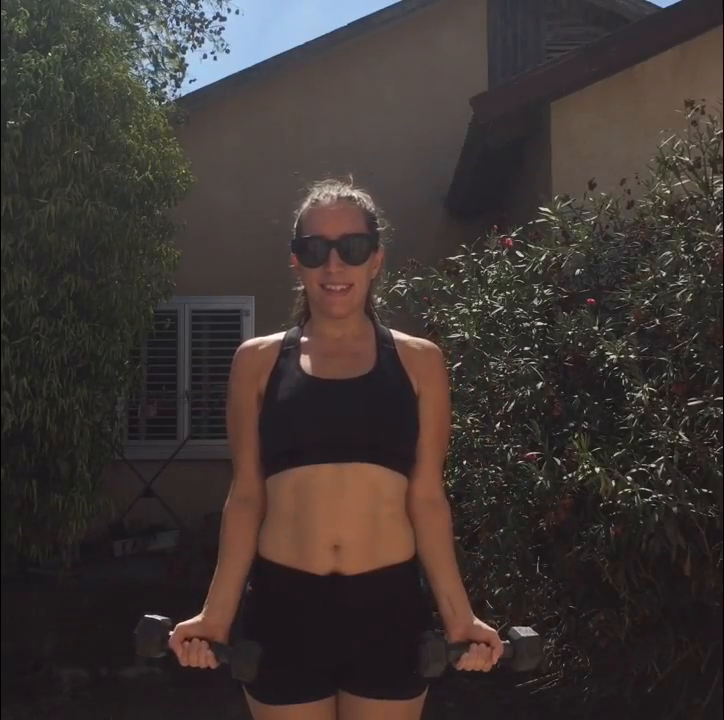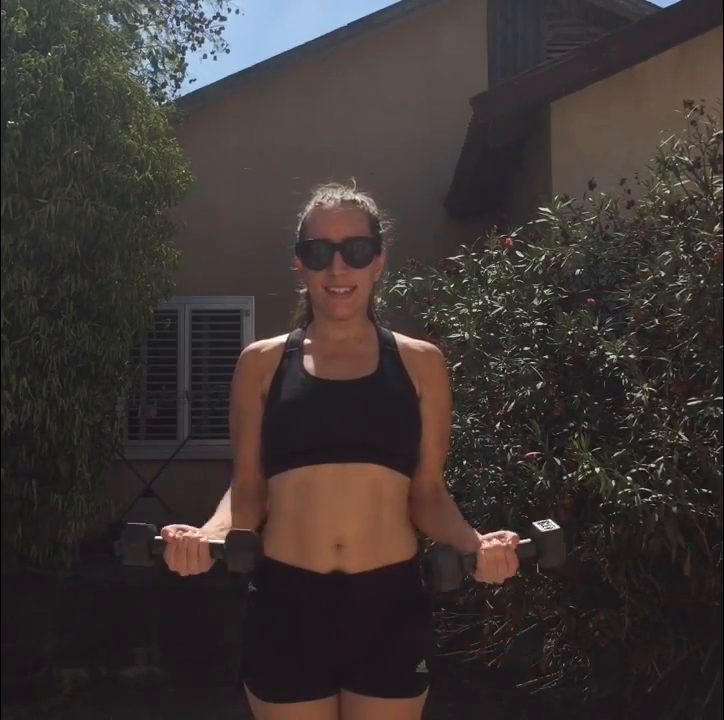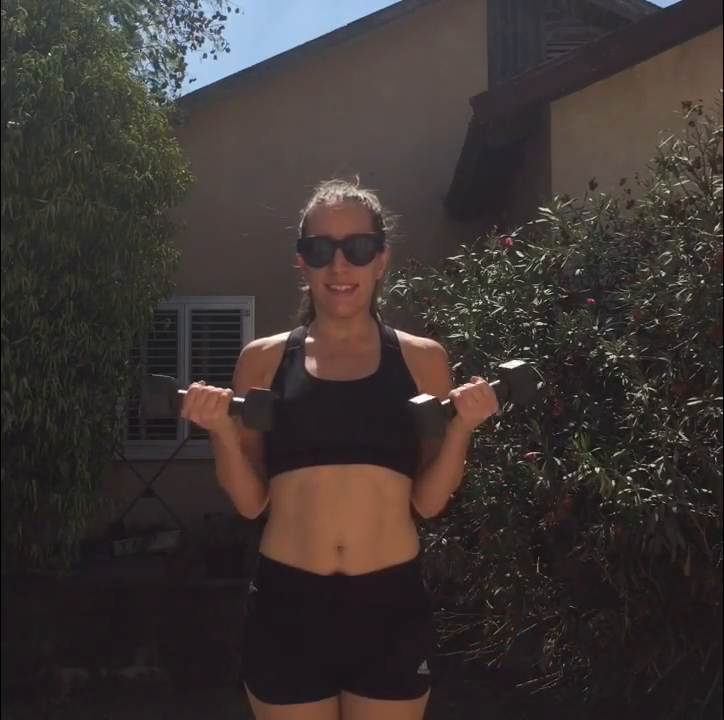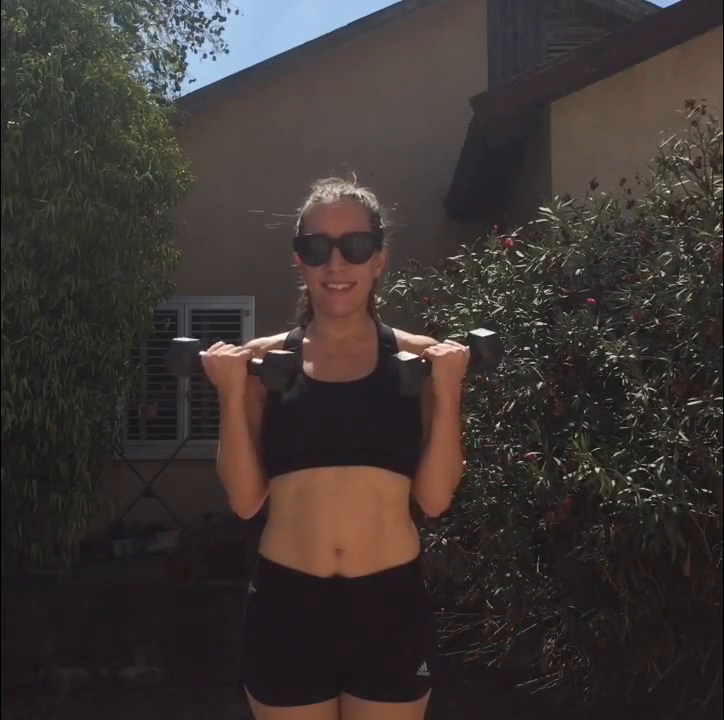
dt=0.3s
person 1, frame 1
left shoulder: (418, 361)
right shoulder: (258, 360)
left elbow: (426, 496)
right elbow: (247, 495)
left wrist: (457, 611)
right wrist: (217, 611)
left hip: (388, 605)
right hip: (284, 605)
person 1, frame 2
left shoulder: (420, 363)
right shoulder: (262, 362)
left elbow: (427, 492)
right elbow: (247, 494)
left wrist: (474, 544)
right wrist: (211, 534)
left hip: (390, 604)
right hip: (286, 604)
person 1, frame 3
left shoulder: (422, 359)
right shoulder: (263, 359)
left elbow: (428, 499)
right elbow: (251, 499)
left wrist: (461, 427)
right wrist: (221, 430)
left hip: (391, 605)
right hip: (288, 604)
person 1, frame 4
left shoulder: (420, 358)
right shoulder: (261, 359)
left elbow: (434, 497)
right elbow: (245, 499)
left wrist: (447, 393)
right wrist: (232, 396)
left hip: (391, 606)
right hip: (287, 606)
